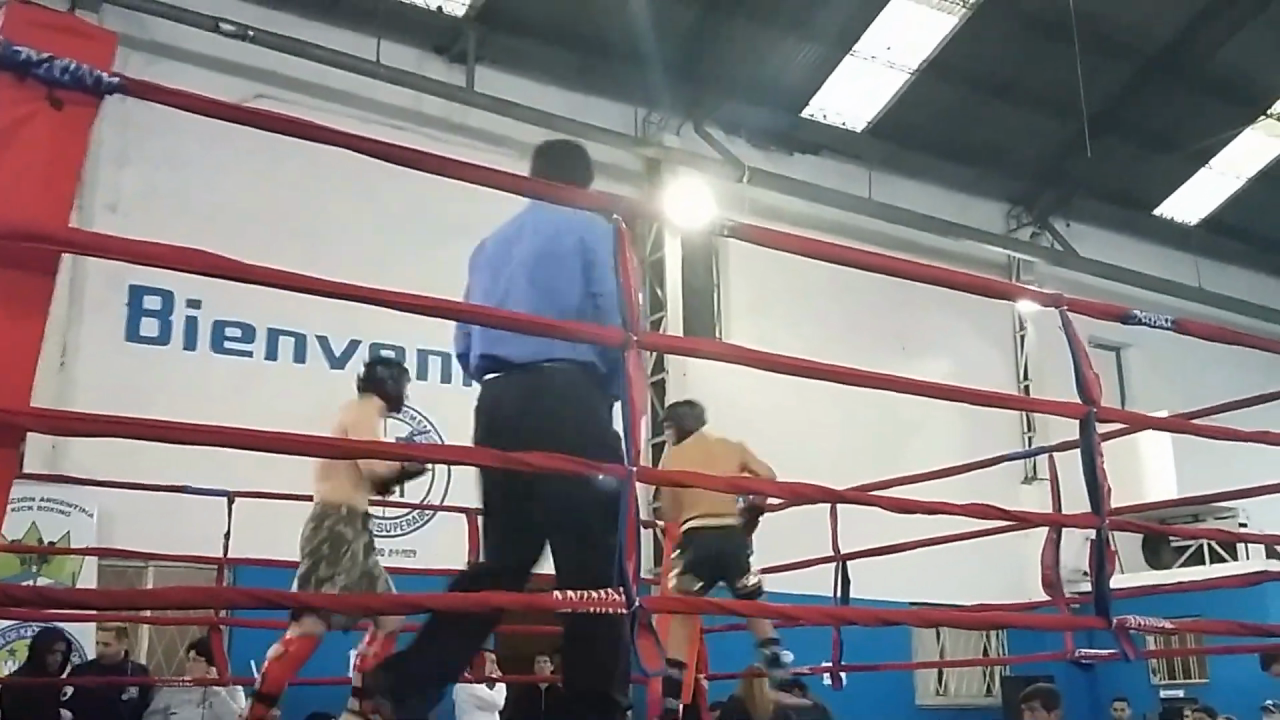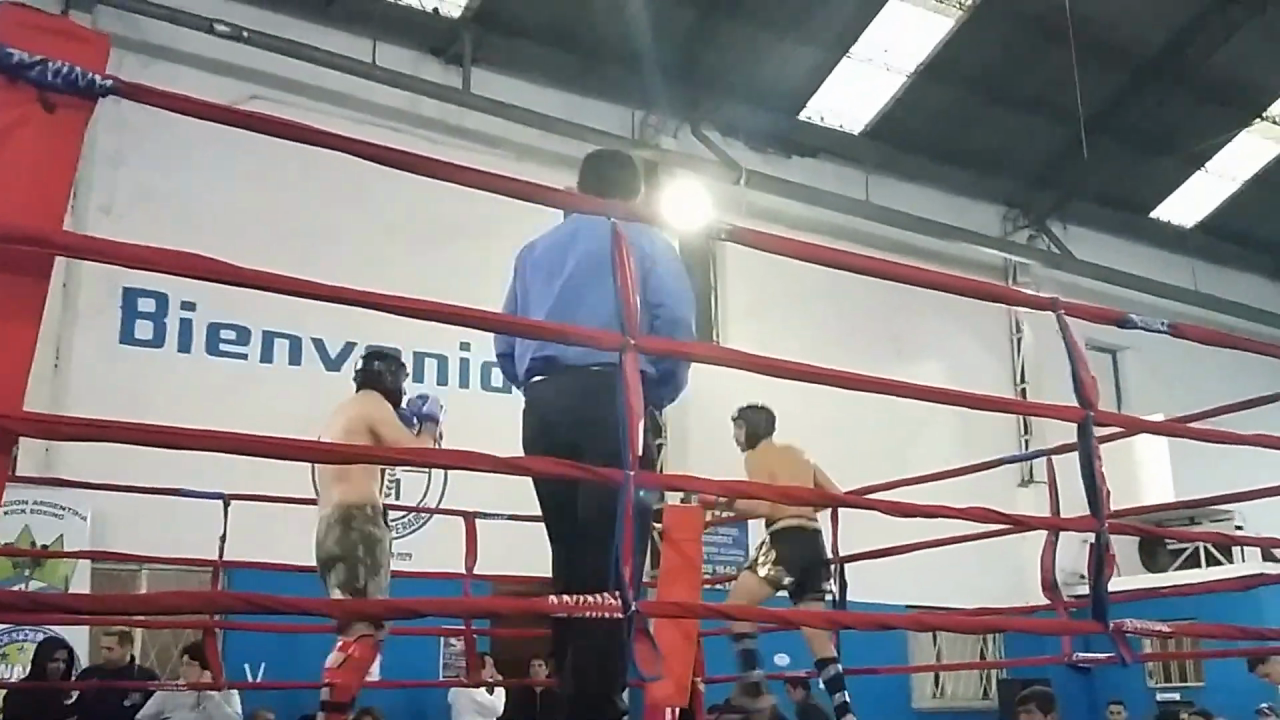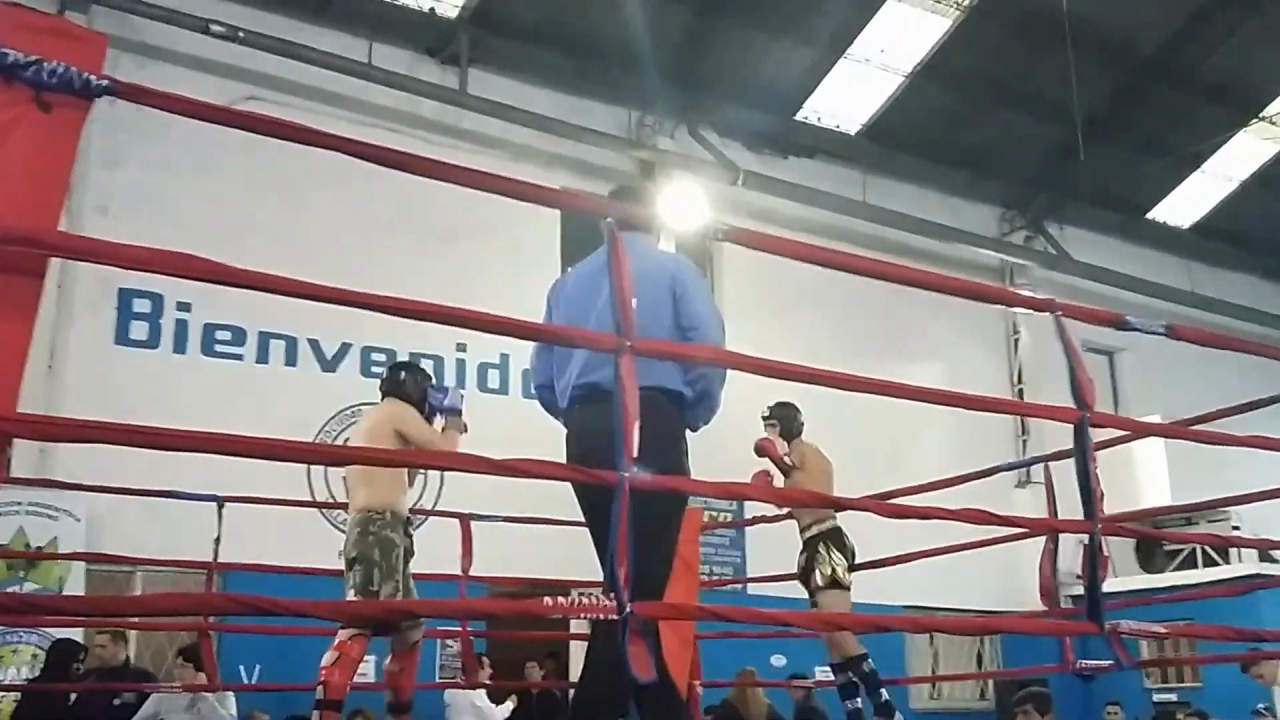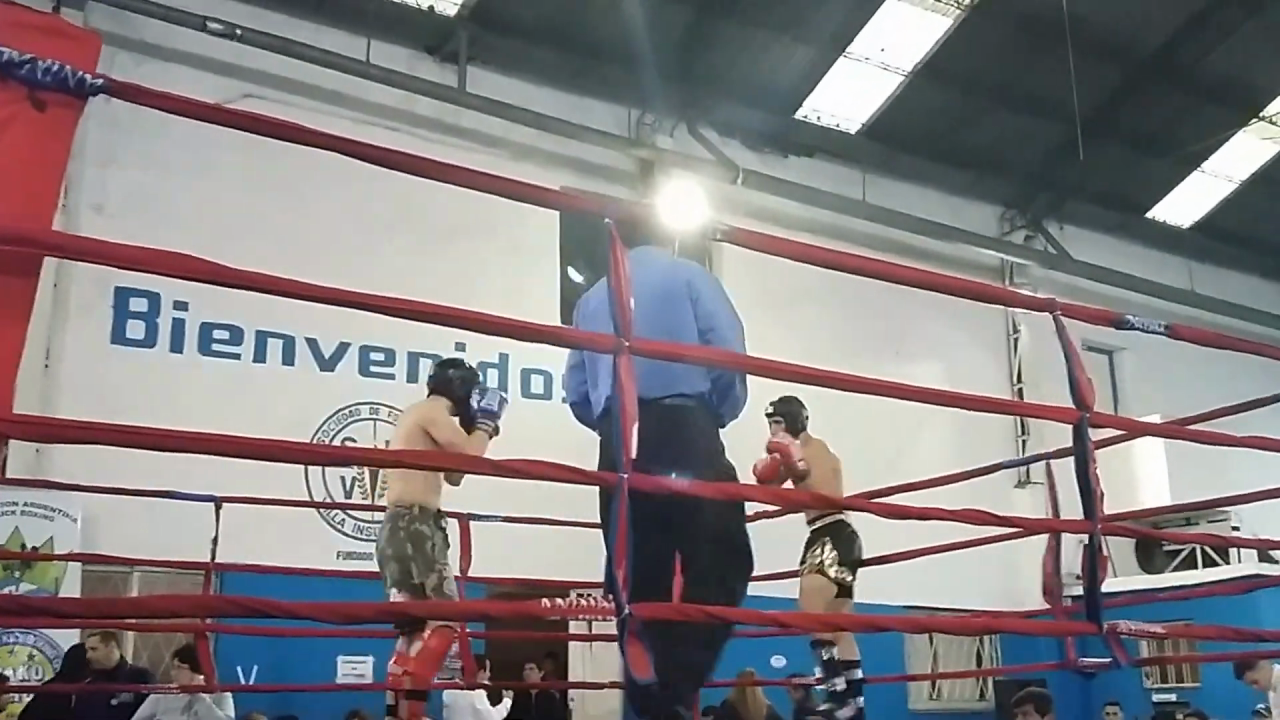
dt=0.3s
person 1, frame 1
left shoulder: (492, 244)
right shoulder: (589, 228)
left elbow: (465, 343)
right elbow: (616, 318)
right wrist: (611, 388)
left hip: (499, 402)
right hip: (567, 399)
left knee: (503, 563)
right knee: (591, 564)
person 1, frame 2
left shoulder: (537, 249)
right shoulder: (646, 242)
left elbow: (506, 344)
right elbow: (676, 328)
right wrist: (657, 396)
left hip: (545, 408)
right hip: (611, 402)
left knee: (575, 565)
right knee: (611, 569)
person 1, frame 3
left shoulder: (569, 282)
right shoulder: (671, 268)
left elbow: (543, 377)
right elbow: (707, 348)
right wrist: (691, 415)
left hip: (586, 432)
right hip: (649, 423)
left knee: (625, 579)
right knee: (638, 580)
person 1, frame 4
left shoulder: (592, 299)
right shoulder: (689, 276)
left elbow: (578, 391)
right elbow: (728, 353)
right wrist: (718, 416)
left hip: (621, 443)
right hip: (684, 429)
left knee: (640, 585)
right knee: (720, 571)
person 2, frame 1
left shoulder: (356, 414)
right shoulder: (363, 412)
right elbow: (371, 466)
left wrist: (402, 469)
right wrist: (407, 457)
left hip: (350, 529)
right hip: (337, 525)
left knee: (389, 620)
right knee: (309, 626)
person 2, frame 2
left shoulder: (339, 415)
right shoulder: (374, 406)
left wrist: (402, 427)
right wrist: (428, 421)
left hip: (333, 526)
right hip: (357, 524)
left knee: (369, 624)
right knee: (359, 627)
person 2, frame 3
left shoulder: (371, 424)
right shoulder: (397, 411)
right elbow: (444, 451)
left wrist: (418, 446)
right wrist: (452, 415)
left hip: (369, 529)
right hip: (380, 529)
left knee: (410, 631)
right knee: (357, 626)
person 2, frame 4
left shoulder: (422, 417)
right shoulder: (431, 410)
left elbow: (452, 474)
right elbow: (471, 453)
left wrist: (471, 425)
right wrist: (486, 420)
left hip: (411, 528)
right hip: (411, 526)
left knee: (416, 631)
right knee: (442, 623)
person 3, frame 1
left shoulder: (672, 458)
right shoulder: (733, 448)
left elbow: (670, 515)
right elbow: (769, 478)
right wrist: (751, 512)
left hip: (697, 540)
right hip: (734, 539)
left knee: (677, 625)
right knee: (757, 616)
right ankle: (782, 682)
person 3, frame 2
left shoulder: (755, 458)
right shoulder: (798, 456)
left elbow: (761, 507)
right elbow: (836, 495)
left wrist: (726, 505)
left hip: (786, 541)
right hip: (813, 543)
left knee: (734, 604)
right knee: (816, 633)
left ankle: (753, 691)
person 3, frame 3
left shoulder: (804, 454)
right shoulder: (796, 457)
left elbow: (819, 498)
left wrist: (788, 467)
left hip: (825, 543)
right hip: (817, 544)
left knee: (837, 633)
right knee: (834, 634)
person 3, frame 4
left shoulder: (813, 449)
right shoulder: (801, 451)
left elbow: (830, 497)
left wrist: (797, 468)
right wrist: (773, 476)
left hip: (832, 536)
right hip: (827, 539)
left knee: (812, 613)
right knee: (838, 628)
